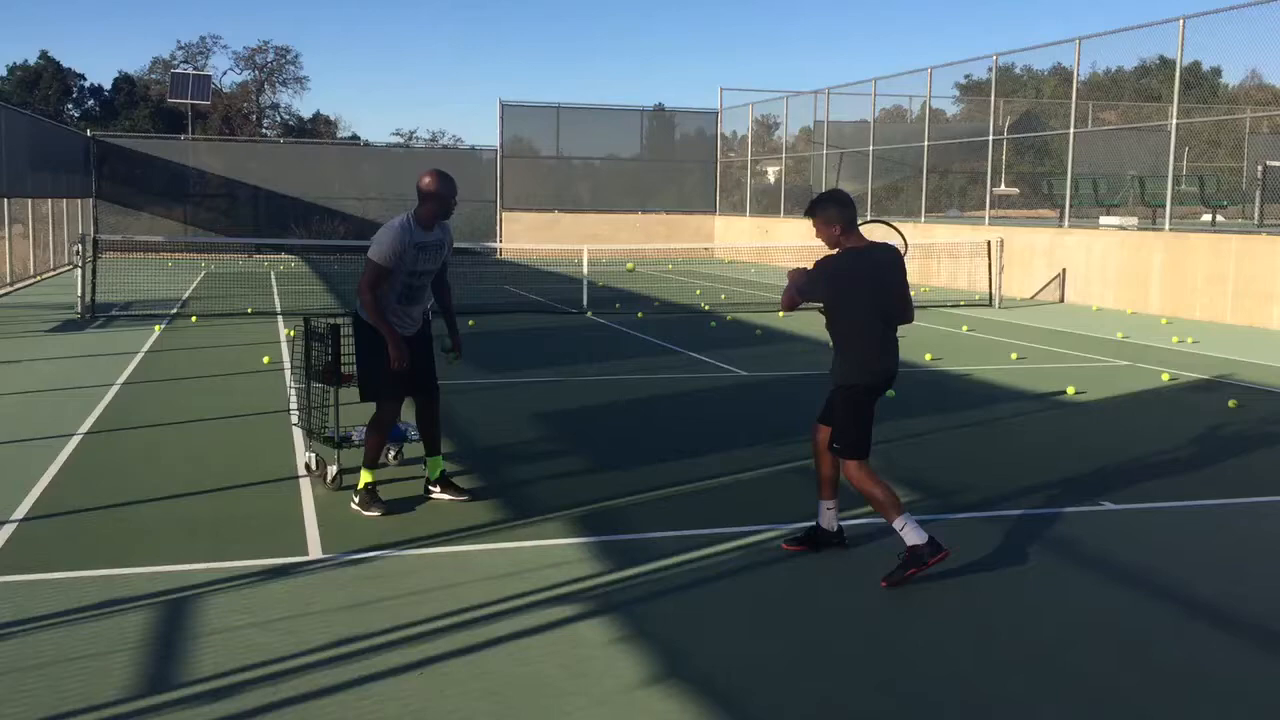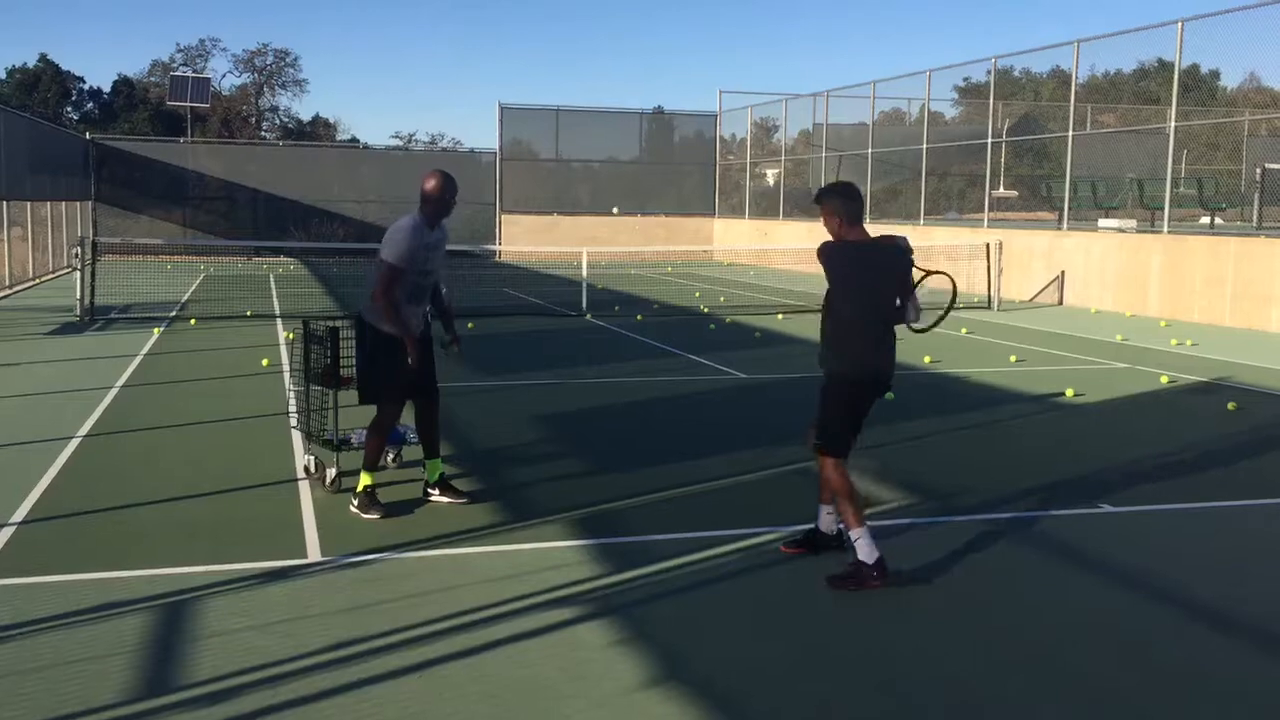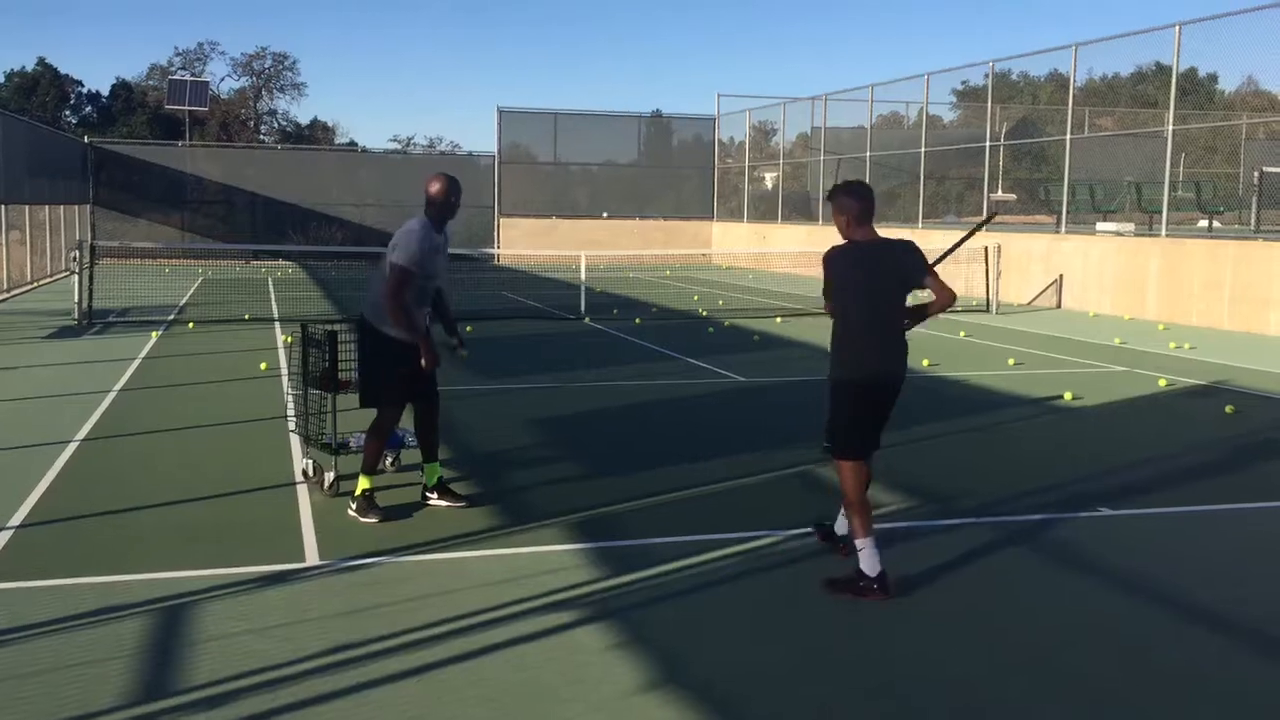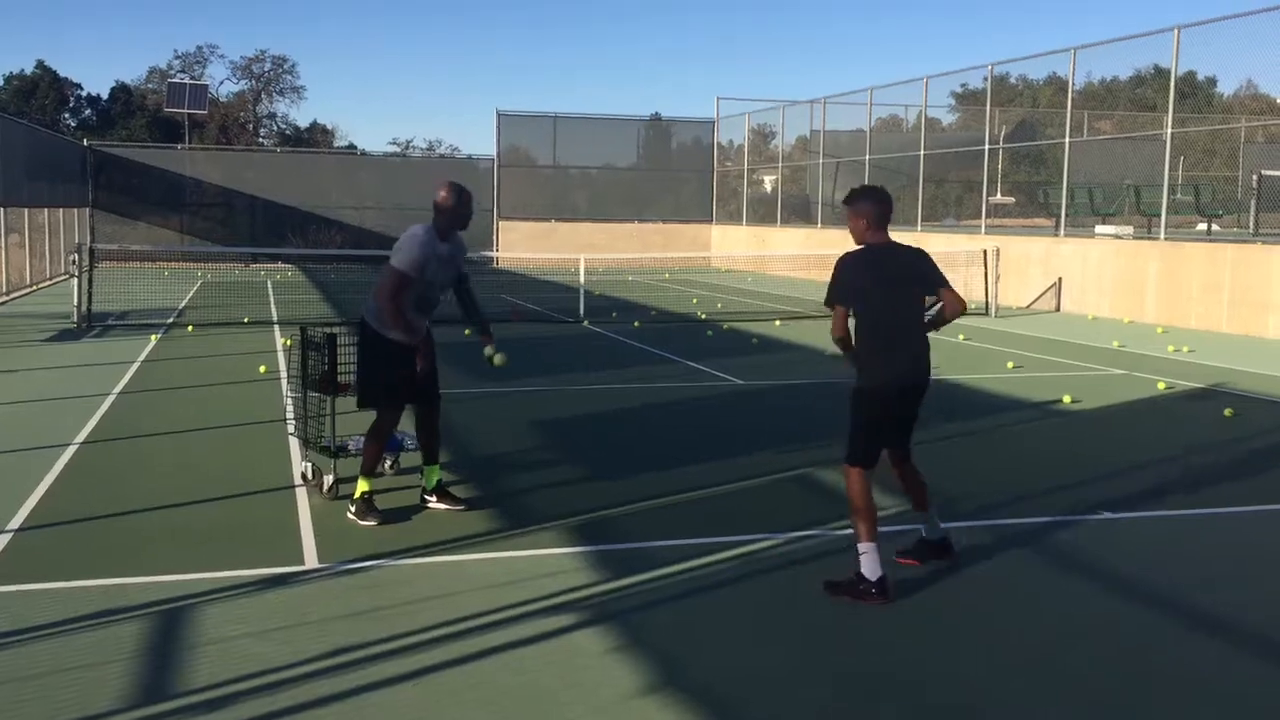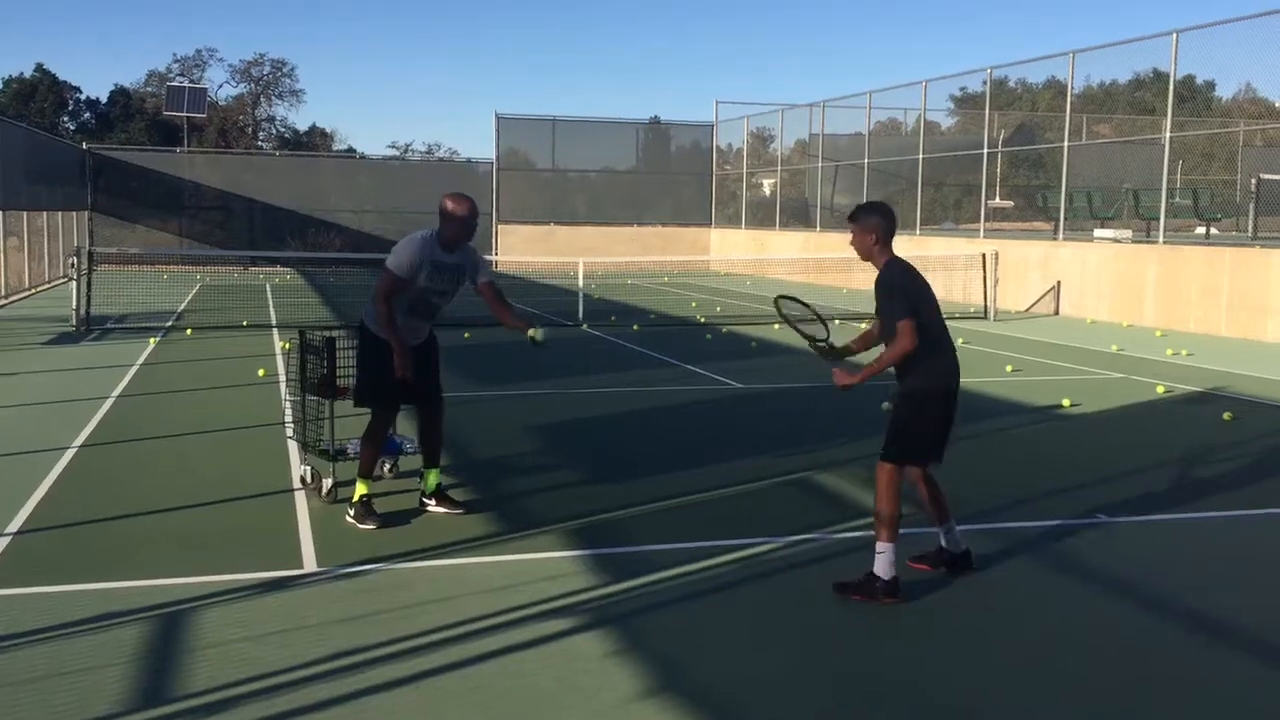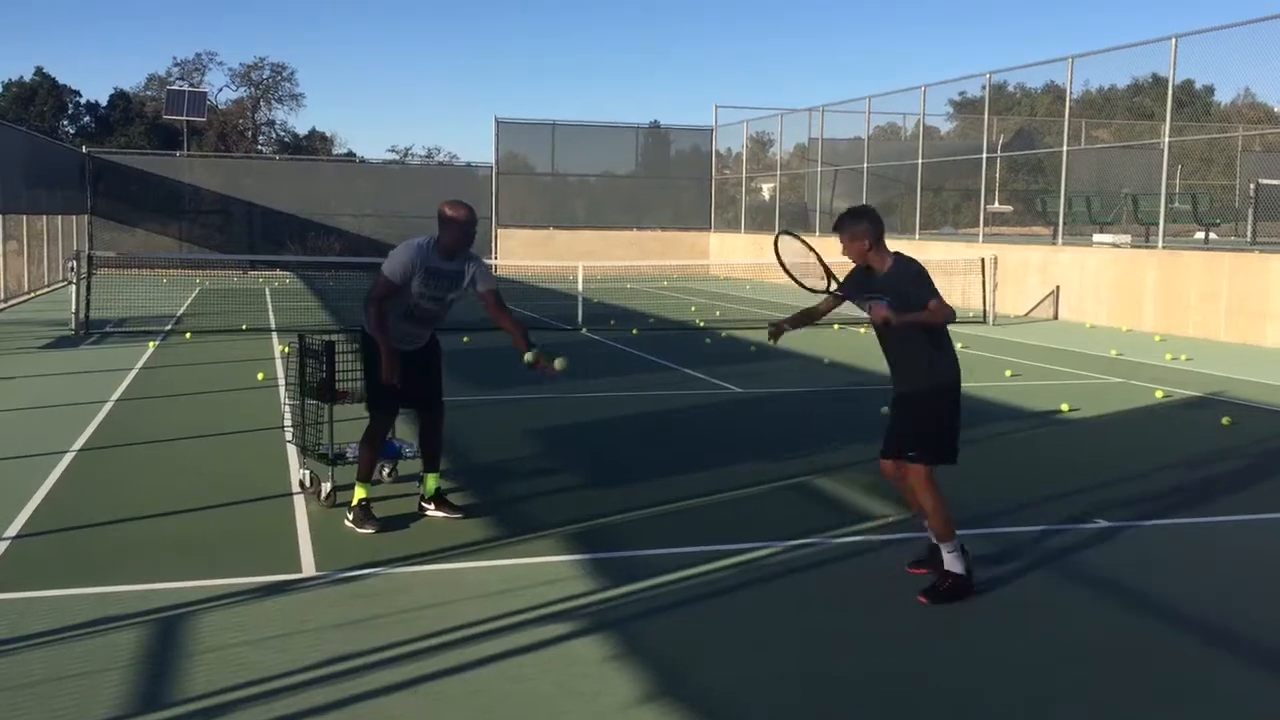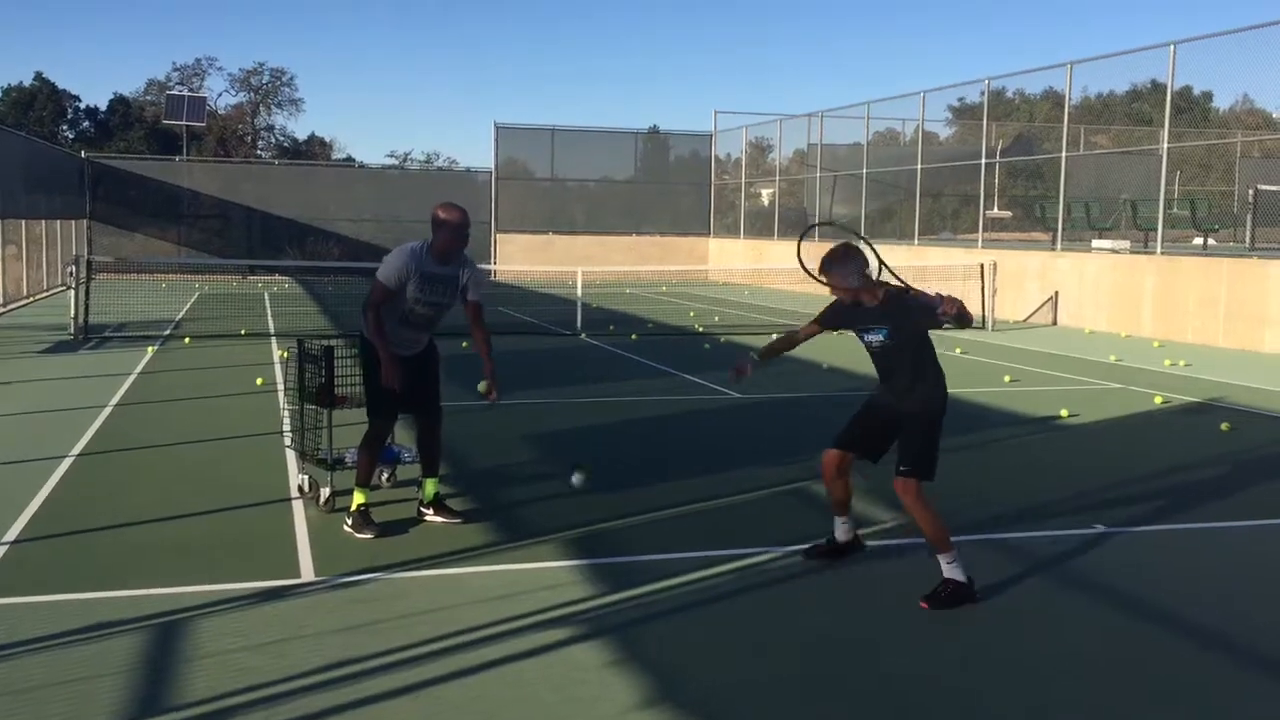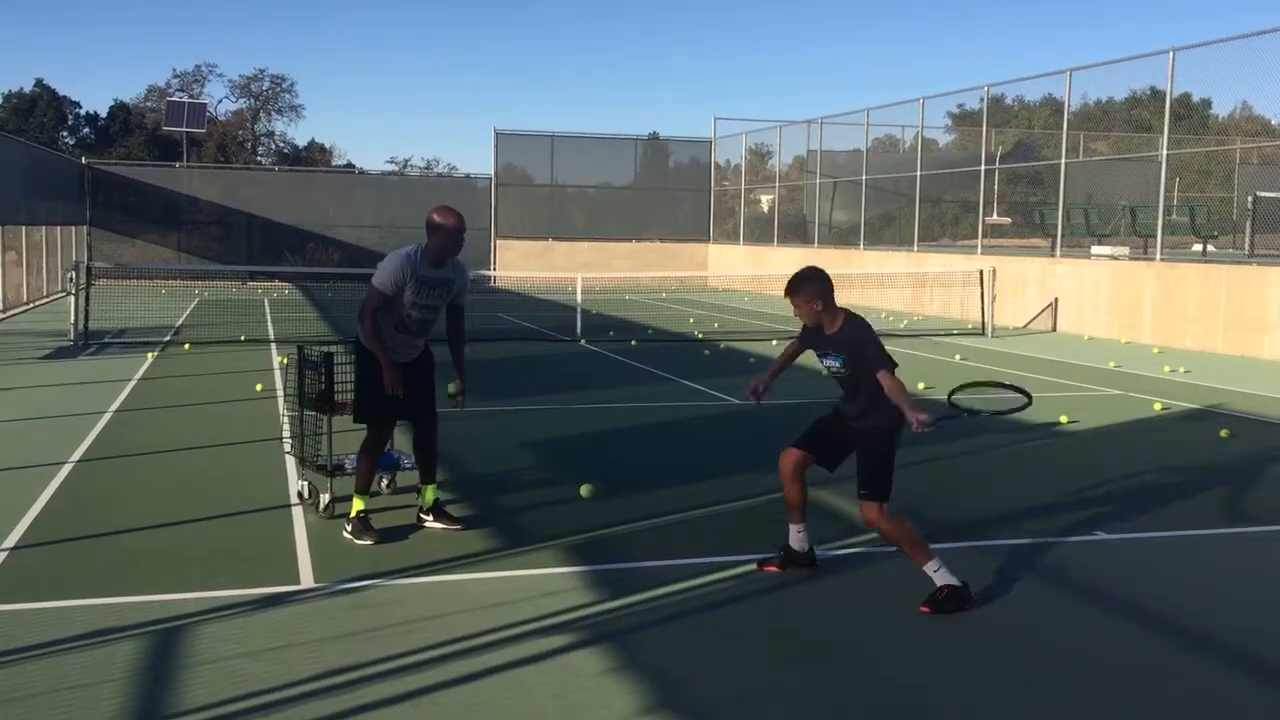
dt=0.2s
person 1, frame 1
left shoulder: (831, 268)
right shoulder: (889, 256)
left elbow: (788, 302)
right elbow: (904, 315)
left wrist: (795, 279)
left hip: (858, 374)
right hip: (880, 367)
left knee: (854, 466)
right knee: (823, 436)
left ankle: (919, 544)
right ankle: (828, 527)
person 1, frame 2
left shoulder: (831, 253)
right shoulder: (896, 249)
right elbow: (906, 310)
left hip: (846, 370)
right hip: (879, 368)
left knee: (831, 460)
right knee: (829, 449)
left ankle: (868, 561)
right ankle: (825, 531)
person 1, frame 3
left shoulder: (836, 258)
right shoulder: (904, 252)
right elbow: (946, 296)
right wrist: (917, 313)
left hip: (853, 373)
right hip: (892, 371)
left knee: (848, 463)
right knee: (861, 454)
left ankle: (870, 573)
right ankle: (843, 527)
person 1, frame 4
left shoulder: (851, 265)
right shoulder: (916, 258)
left elbow: (838, 331)
right elbow: (956, 306)
left wrist: (849, 350)
left hip: (881, 380)
right hip: (915, 375)
left knee: (857, 471)
right knee: (898, 455)
left ankle: (870, 577)
right ankle: (937, 537)
person 1, frame 5
left shoulder: (893, 279)
right shoulder: (894, 274)
left elbow: (907, 343)
right elbow: (881, 331)
left wrist: (856, 376)
right wrist: (842, 350)
left hip: (928, 383)
right hip: (931, 382)
left knee: (888, 471)
right knee: (916, 467)
left ankle: (882, 577)
right ankle: (953, 549)
person 1, frame 6
left shoulder: (908, 271)
right shoulder: (862, 275)
left elbow: (945, 314)
right elbow: (822, 308)
left wrist: (896, 318)
right wrist: (785, 324)
left hip: (937, 384)
right hip: (908, 384)
left knee: (917, 474)
right knee: (892, 467)
left ankle: (958, 572)
right ankle: (943, 544)
person 1, frame 7
left shoulder: (905, 301)
right shoulder: (847, 308)
left elbow: (964, 323)
right elbow: (799, 335)
left wrist: (956, 310)
right wrist: (757, 358)
left hip: (923, 403)
right hip: (886, 399)
left knee: (907, 489)
right knee: (833, 461)
left ankle: (957, 580)
right ankle: (844, 536)
person 1, frame 8
left shoulder: (859, 337)
right shoulder: (818, 328)
left elbow: (890, 382)
right elbow: (794, 346)
left wrist: (912, 411)
right wrist: (767, 378)
left hip: (876, 423)
right hip: (848, 413)
left knee: (873, 513)
right knee: (790, 462)
left ankle: (950, 586)
right ankle: (798, 550)
person 2, frame 1
left shoulder: (443, 234)
right shoulder: (394, 234)
right elbow: (366, 290)
left wrist: (453, 330)
right wrist: (392, 341)
left hip: (416, 327)
right hip: (379, 331)
left knee: (429, 399)
right knee: (389, 407)
left ankle: (435, 477)
right ankle: (364, 487)
person 2, frame 2
left shoulder: (438, 233)
right shoulder: (407, 234)
right elbow: (382, 294)
left wrist: (449, 328)
right wrist: (409, 341)
left hip: (415, 330)
right hip: (383, 333)
left knee: (429, 401)
right knee: (390, 409)
left ankle: (434, 480)
right ankle: (363, 490)
person 2, frame 3
left shoulder: (439, 237)
right shoulder: (415, 237)
right elbow: (393, 297)
left wrist: (452, 332)
right wrist: (424, 343)
left hip: (413, 333)
right hip: (385, 335)
left knee: (428, 404)
right knee: (390, 413)
left ankle: (432, 483)
right ankle: (361, 494)
person 2, frame 4
left shoulder: (456, 247)
right shoulder: (418, 243)
left elbow: (465, 297)
right elbow: (389, 299)
left wrist: (488, 338)
right wrist: (419, 347)
left hip: (417, 335)
right hip: (384, 335)
left knee: (430, 408)
right knee: (389, 414)
left ankle: (432, 486)
right ankle: (362, 496)
person 2, frame 5
left shoulder: (470, 258)
right shoulder: (415, 248)
left elbow: (495, 302)
right elbow: (381, 297)
left wrist: (529, 329)
right wrist: (399, 348)
left hip: (421, 339)
right hip: (382, 338)
left knee: (432, 409)
right knee: (384, 415)
left ankle: (431, 490)
right ankle: (359, 498)
person 2, frame 6
left shoulder: (473, 266)
right shoulder: (411, 254)
left elbow: (498, 311)
right elbow: (374, 301)
left wrist: (528, 348)
right wrist: (386, 355)
left hip: (423, 344)
right hip: (382, 342)
left knee: (433, 415)
right knee: (383, 419)
left ankle: (430, 495)
right ankle: (358, 503)
person 2, frame 7
left shoulder: (468, 270)
right shoulder: (405, 259)
left elbow: (477, 324)
right elbow: (371, 308)
left wrist: (490, 374)
right wrist: (387, 359)
left hip: (421, 349)
right hip: (382, 348)
left knee: (431, 419)
right knee: (382, 424)
left ankle: (429, 500)
right ankle: (357, 509)
person 2, frame 8
left shoulder: (458, 272)
right shoulder: (400, 264)
left elbow: (455, 325)
right elbow: (367, 314)
left wrist: (460, 373)
right wrist: (387, 365)
left hip: (417, 355)
right hip: (378, 354)
left knee: (427, 426)
right knee: (380, 432)
left ankle: (428, 505)
right ankle: (357, 514)
